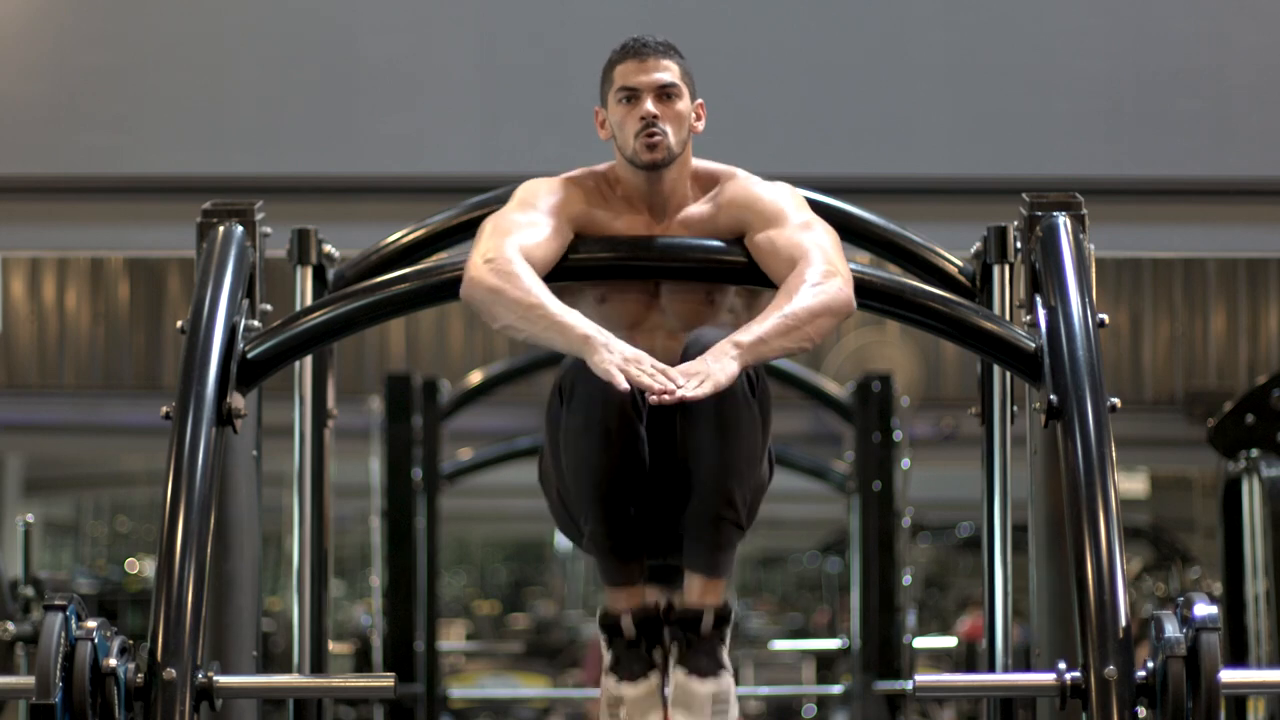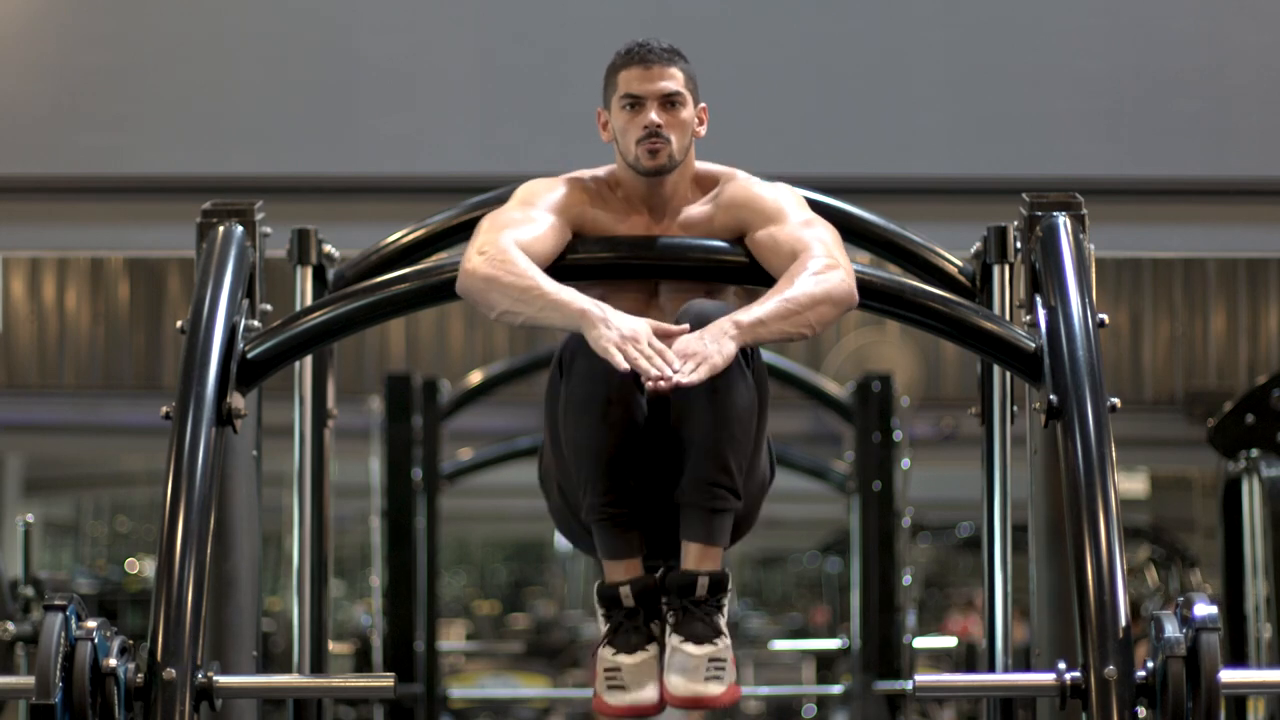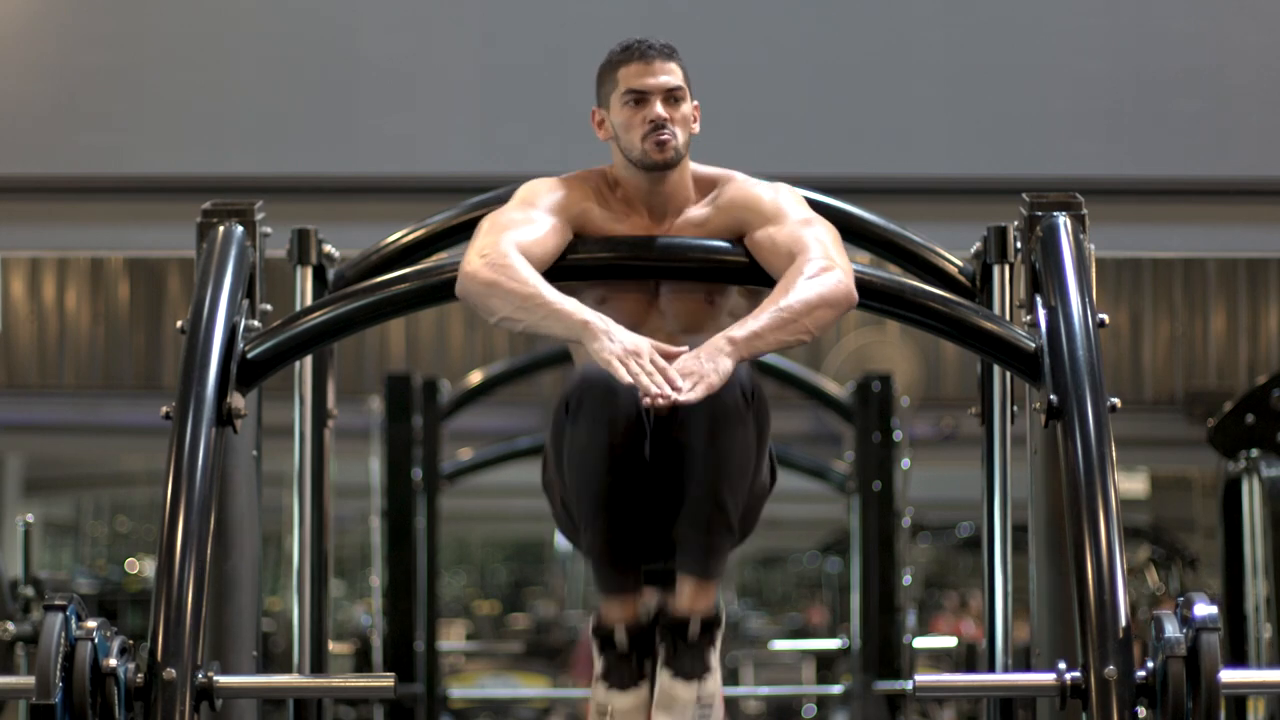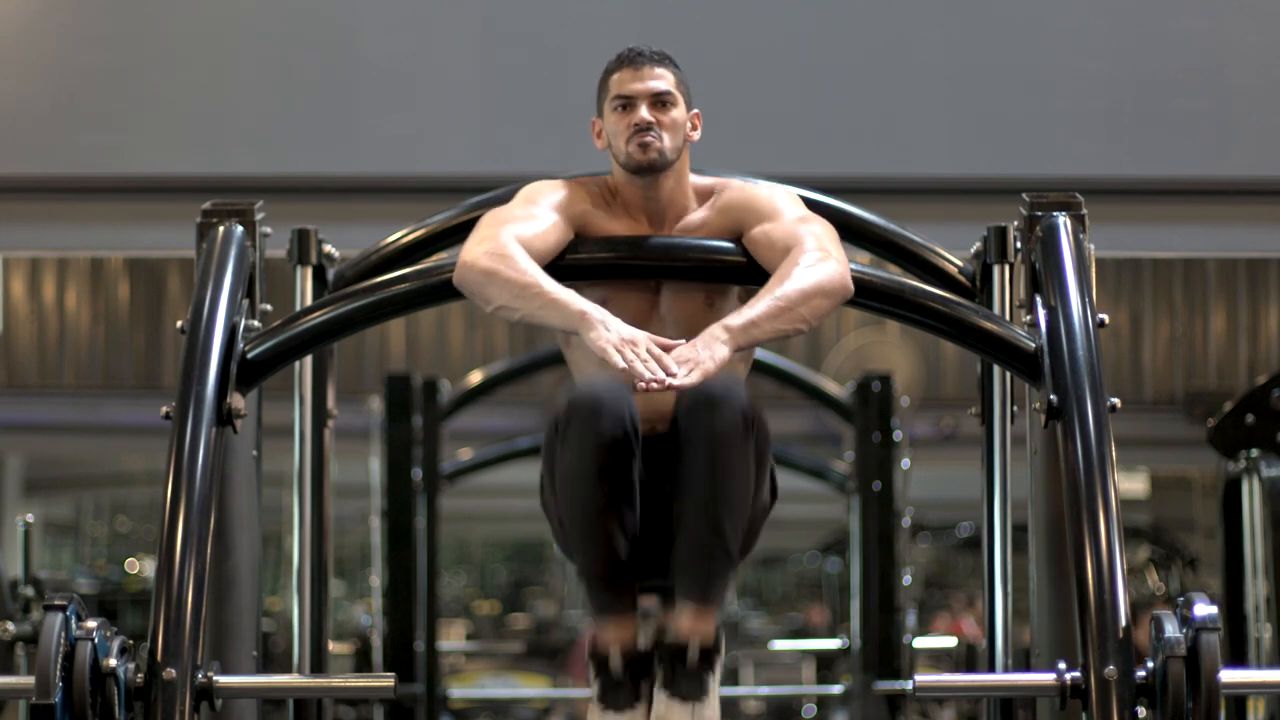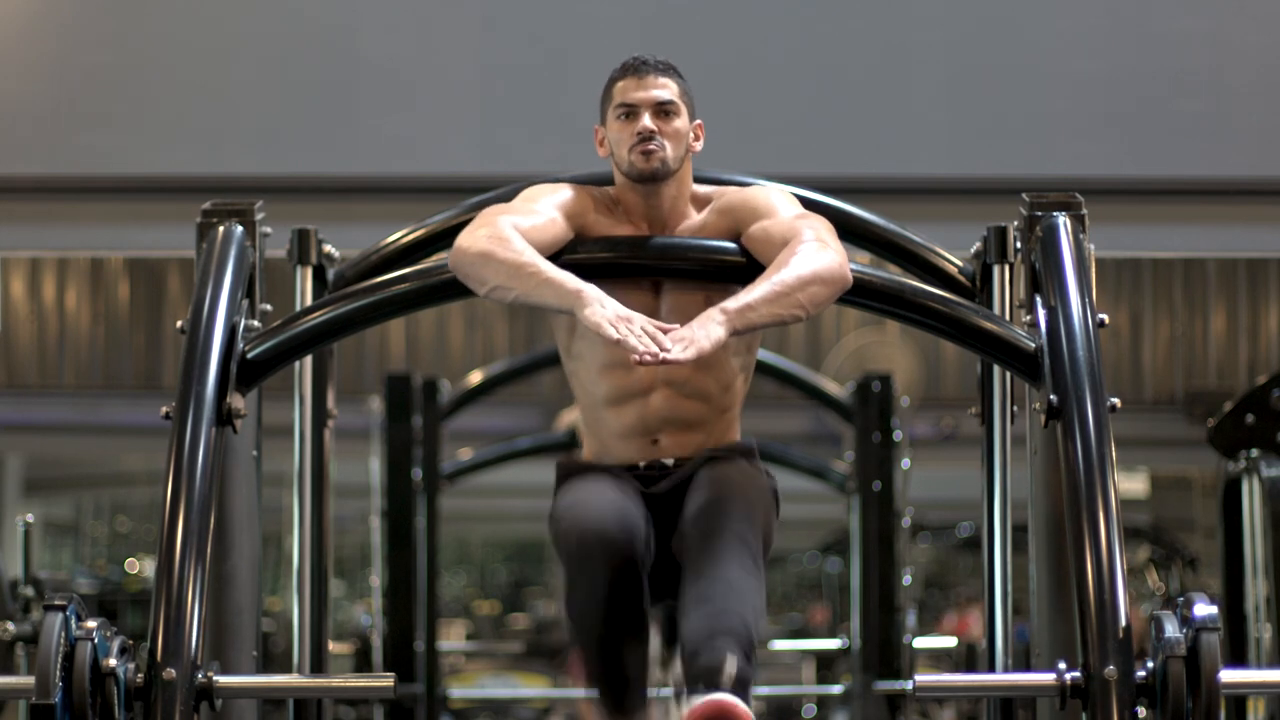
dt=1s
person 1, frame 1
left shoulder: (748, 199)
right shoulder: (563, 199)
left elbow: (831, 287)
right elbow: (485, 278)
left wrist: (732, 352)
right wrist: (594, 341)
left hip: (708, 480)
right hip: (602, 490)
left knee: (717, 355)
right knee: (592, 379)
left ankle: (702, 618)
right ankle: (628, 617)
person 1, frame 2
left shoulder: (746, 200)
right shoulder: (564, 200)
left elbow: (834, 281)
right elbow: (480, 270)
left wrist: (729, 331)
right wrist: (595, 316)
left hip: (712, 480)
right hip: (598, 487)
left knee: (712, 323)
right knee: (587, 356)
left ankle: (699, 589)
right ankle: (625, 594)
person 1, frame 3
left shoulder: (747, 201)
right shoulder: (566, 201)
left elbow: (833, 282)
right elbow: (479, 274)
left wrist: (727, 346)
right wrist: (596, 329)
left hip: (713, 483)
right hip: (599, 480)
left knee: (730, 387)
right knee: (595, 390)
left ankle: (693, 615)
right ankle: (620, 624)
person 1, frame 4
left shoulder: (745, 206)
right shoulder: (568, 206)
left elbow: (829, 274)
right elbow: (476, 265)
left wrist: (722, 335)
right wrist: (593, 321)
left hip: (710, 482)
right hip: (604, 490)
left knee: (722, 399)
right knee: (592, 406)
left ankle: (693, 639)
right ankle: (616, 645)
person 1, frame 5
left shoulder: (743, 209)
right shoulder: (570, 208)
left elbow: (828, 264)
right elbow: (473, 250)
left wrist: (719, 319)
right wrist: (588, 300)
left hip: (713, 493)
right hip: (609, 490)
left knee: (731, 496)
right knee: (595, 528)
